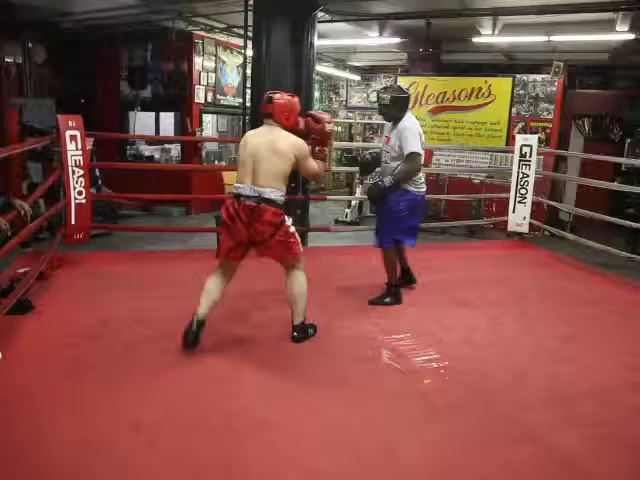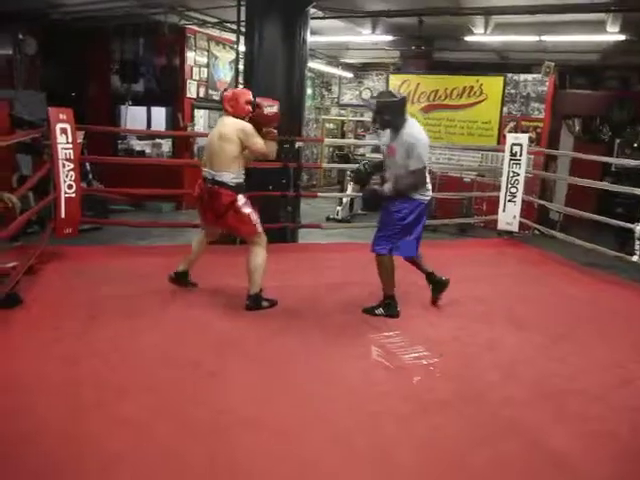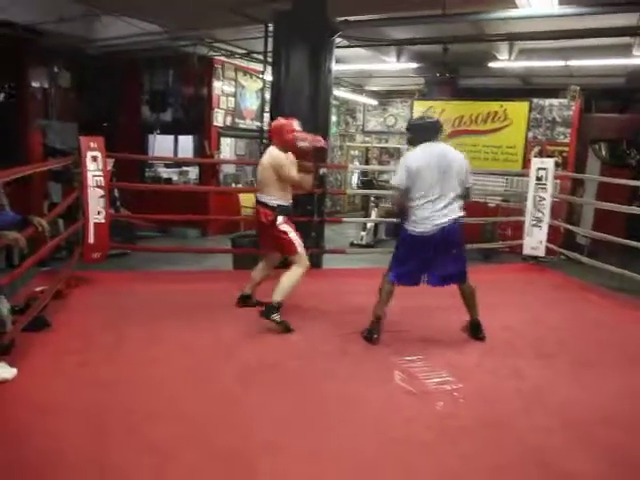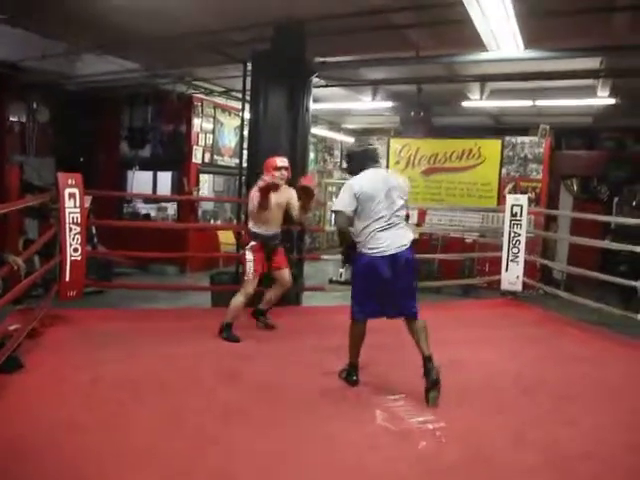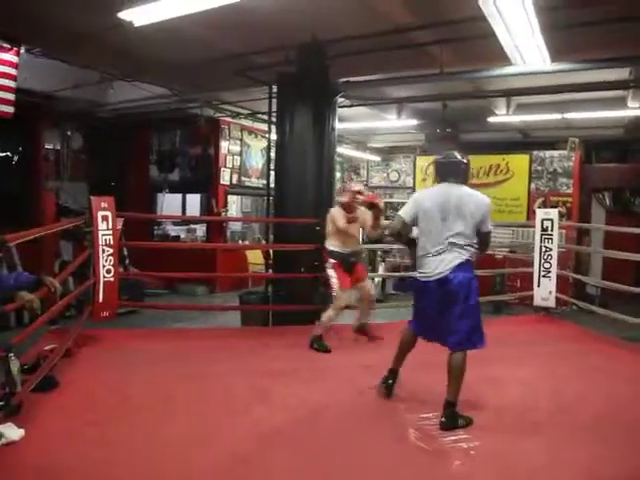
dt=0.7s
person 1, frame 1
left shoulder: (407, 126)
right shoulder: (394, 124)
left elbow: (414, 165)
left wrist: (387, 183)
left hip: (405, 191)
right hip: (398, 189)
left knee: (388, 240)
right knee: (395, 235)
left ankle: (393, 290)
right ankle: (405, 274)
person 1, frame 2
left shoulder: (413, 136)
right shoulder: (393, 129)
left elbow: (418, 179)
left wrist: (385, 191)
right wrist: (372, 168)
left hip: (411, 198)
right hip: (401, 196)
left knee: (383, 247)
right knee: (404, 246)
left ankle: (389, 303)
right ankle: (433, 279)
person 1, frame 3
left shoulder: (409, 159)
right shoulder: (458, 157)
left elbow: (398, 200)
right elbow: (465, 195)
left wrist: (406, 218)
left hip: (418, 229)
right hip: (450, 225)
left knee: (393, 275)
right knee: (460, 276)
left ankle: (375, 328)
right ankle: (475, 325)
person 1, frame 4
left shoulder: (354, 184)
right shoulder: (400, 180)
left elbow: (342, 224)
left wrist: (348, 244)
left hip: (371, 255)
right hip: (402, 251)
left knee: (359, 314)
right knee: (410, 313)
left ankle: (352, 369)
right ankle: (427, 364)
person 1, frame 5
left shoulder: (422, 197)
right shoulder: (480, 201)
left elbow: (395, 230)
right elbow: (483, 246)
left wrist: (414, 243)
left hip: (427, 273)
right hip: (459, 274)
left knee: (416, 325)
right knee: (458, 343)
left ankle: (391, 375)
right ankle: (449, 412)
person 2, frame 1
left shoulder: (248, 137)
right shoulder: (296, 144)
right elbow: (317, 175)
right wrist: (320, 144)
left hip: (238, 208)
right hip: (269, 213)
left knee: (223, 270)
right knee: (295, 267)
left ankle: (198, 321)
right ankle: (299, 327)
person 2, frame 2
left shoulder: (220, 127)
right shoulder: (242, 127)
right elbow: (269, 154)
left wrist: (259, 128)
right wrist: (269, 126)
left hip: (208, 188)
right hip: (228, 194)
left knee: (209, 232)
right knee: (258, 242)
left ankle: (181, 272)
right ankle: (254, 297)
person 2, frame 3
left shoulder: (279, 154)
right shoulder: (278, 157)
left elbow: (301, 182)
right elbow: (304, 185)
left wrist: (309, 159)
right wrist: (307, 161)
left hip: (267, 214)
right hip: (275, 216)
left knee: (271, 259)
right knee: (301, 263)
left ankle: (246, 296)
right ankle: (273, 307)
person 2, frame 4
left shoulder: (290, 192)
right shoulder: (259, 188)
left elbow: (298, 217)
right elbow: (259, 214)
left wrist: (306, 200)
right wrist: (266, 193)
left hip: (274, 241)
right hip: (256, 242)
left knee: (285, 281)
right knee: (248, 290)
left ankle: (260, 311)
right ankle: (226, 326)
person 2, frame 5
left shoulder: (363, 212)
right shoulder: (336, 212)
left elbow: (373, 233)
right elbow: (350, 231)
left wrist: (377, 215)
right wrist: (349, 211)
left hip: (353, 257)
right hip: (336, 259)
left knee: (370, 294)
right knee: (339, 303)
left ankle: (361, 325)
right ankle: (316, 338)
